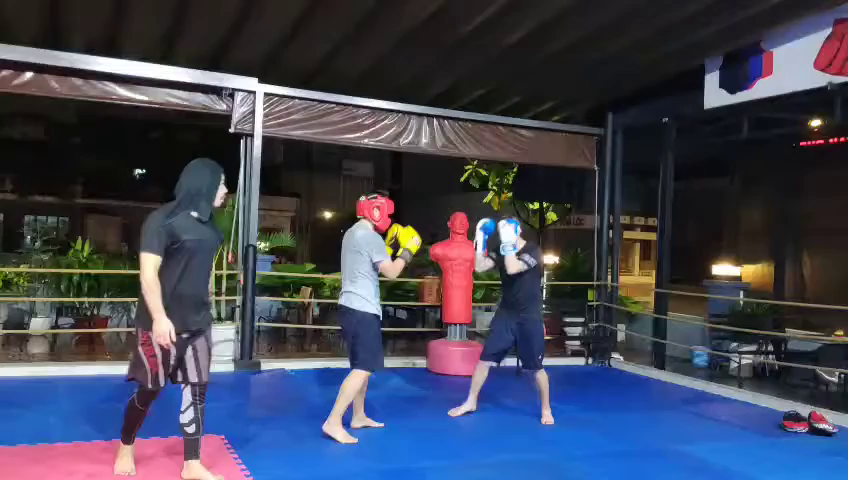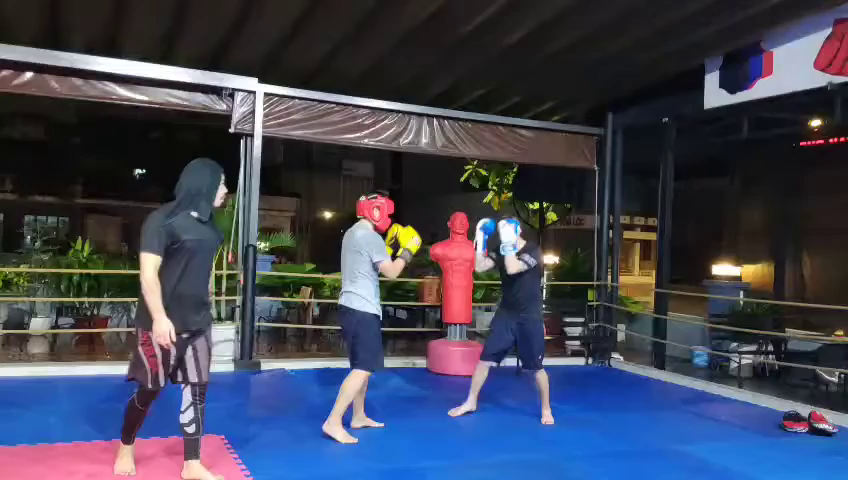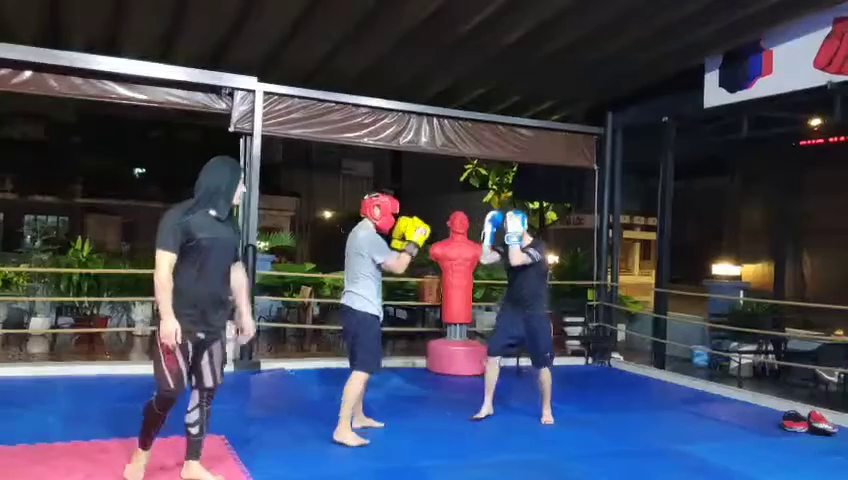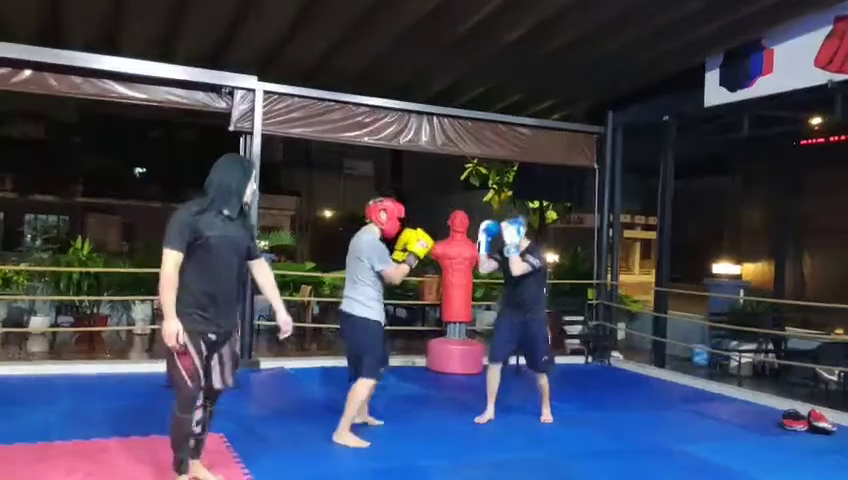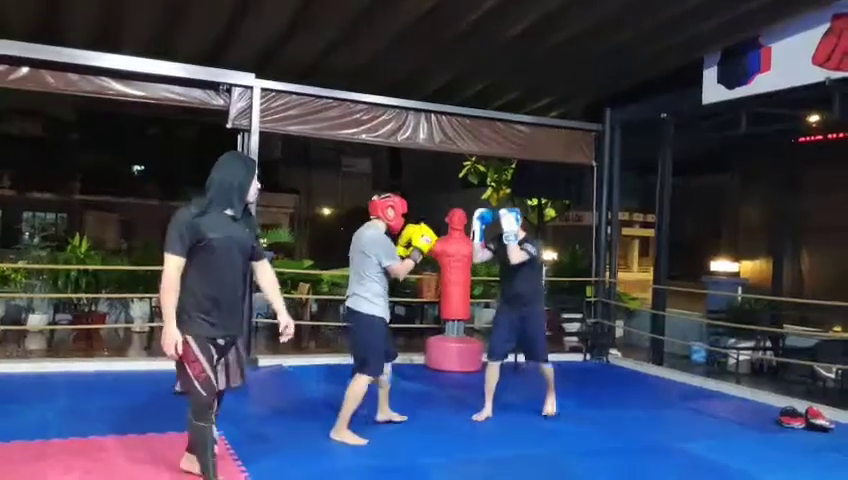
dt=0.2s
person 1, frame 1
left shoulder: (208, 224)
right shoulder: (163, 220)
right elbow: (148, 272)
right wrist: (159, 318)
left hip: (197, 323)
right hip: (163, 323)
left knee: (196, 390)
right knee: (149, 389)
right ankle: (125, 448)
person 1, frame 2
left shoulder: (209, 224)
right shoulder: (163, 220)
right elbow: (148, 273)
right wrist: (159, 318)
left hip: (197, 323)
right hip: (164, 323)
left knee: (196, 390)
right knee: (149, 388)
right ankle: (125, 447)
person 1, frame 3
left shoulder: (228, 224)
right shoulder: (180, 219)
left elbow: (236, 271)
right elbow: (163, 270)
left wrist: (244, 314)
right wrist: (168, 318)
left hip: (214, 325)
right hip: (180, 323)
left knee: (205, 392)
right knee: (168, 391)
right ankle: (142, 453)
person 1, frame 4
left shoulder: (241, 223)
right shoulder: (189, 216)
left elbow: (259, 267)
right elbow: (169, 268)
left wrist: (280, 309)
right wrist: (170, 317)
left hip: (225, 325)
right hip: (190, 322)
left knee: (211, 395)
right knee: (189, 396)
person 1, frame 5
left shoulder: (246, 222)
right shoulder: (191, 217)
left elbow: (262, 269)
right elbow: (171, 273)
left wrist: (281, 312)
right wrist: (169, 324)
left hip: (231, 327)
right hip: (196, 326)
left knee: (217, 398)
right knee: (204, 401)
person 2, frame 1
left shoulder: (353, 233)
right shoulder: (370, 237)
right elbow: (391, 272)
left wrist: (391, 245)
right wrist: (407, 250)
left hip: (353, 308)
right hip: (362, 310)
left knee: (363, 365)
right knee: (364, 367)
left ankle: (359, 416)
right ankle: (333, 421)
person 2, frame 2
left shoulder: (354, 233)
right shoulder: (369, 237)
right elbow: (391, 272)
left wrist: (390, 247)
right wrist: (406, 250)
left hip: (354, 308)
right hip: (362, 310)
left knee: (363, 365)
right knee: (364, 367)
left ankle: (359, 416)
right ankle: (333, 422)
person 2, frame 3
left shoulder: (359, 233)
right shoulder: (371, 238)
left elbow: (385, 262)
right elbow: (397, 268)
left wrist: (399, 239)
right wrist: (414, 242)
left hip: (359, 309)
right hip: (362, 310)
left knee: (365, 366)
right knee: (363, 369)
left ankle: (358, 417)
right ankle: (342, 428)
person 2, frame 4
left shoulder: (364, 238)
right shoulder: (373, 244)
left elbow: (384, 272)
right elbow: (394, 278)
left wrist: (401, 251)
right wrist: (415, 254)
left hip: (365, 315)
right hip: (362, 317)
left knee: (376, 366)
right knee: (368, 375)
left ankle: (361, 413)
right ankle: (342, 431)
person 2, frame 5
left shoulder: (363, 233)
right shoulder: (379, 238)
right elbow: (399, 272)
left wrist: (404, 246)
right wrist: (418, 250)
left hip: (368, 310)
right hip: (368, 313)
left knee: (386, 359)
right knee: (367, 372)
left ankle: (384, 410)
right ankle: (340, 428)
person 3, frame 1
left shoulder: (533, 251)
right shoulder: (502, 251)
left elbow: (512, 269)
right elbow: (479, 267)
left wrist: (507, 243)
right wrist: (481, 239)
left hip: (529, 317)
right hip: (505, 315)
left knee: (536, 367)
right knee: (485, 359)
left ankle: (546, 410)
right ankle: (471, 402)
person 3, frame 2
left shoulder: (532, 251)
right shoulder: (501, 252)
left elbow: (512, 269)
right elbow: (479, 267)
left wrist: (509, 243)
right wrist: (480, 239)
left hip: (530, 317)
right hip: (506, 315)
left knee: (536, 367)
right knee: (485, 360)
left ankle: (546, 410)
right ankle: (470, 402)
person 3, frame 3
left shoulder: (538, 247)
right shoulder: (508, 245)
left elbow: (516, 261)
right elbow: (485, 259)
left wrist: (514, 235)
right wrist: (489, 231)
left hip: (535, 314)
right hip: (510, 311)
left knee: (542, 364)
right knee: (493, 355)
left ankle: (546, 410)
right ankle: (488, 405)
person 3, frame 4
left shoulder: (536, 252)
right shoulder: (505, 253)
left elbow: (517, 271)
right elbow: (483, 268)
left wrist: (511, 245)
right wrist: (483, 241)
left hip: (533, 317)
right hip: (508, 315)
left knee: (541, 368)
right knee: (495, 362)
left ankle: (545, 408)
right ankle: (490, 410)
person 3, frame 5
left shoulder: (532, 244)
right shoulder: (499, 243)
left elbow: (515, 258)
right elbow: (477, 257)
left wrist: (509, 231)
right wrist: (478, 230)
left hip: (532, 311)
right hip: (507, 310)
left knee: (540, 359)
right knee: (493, 359)
left ankle: (550, 396)
right ankle: (487, 407)
